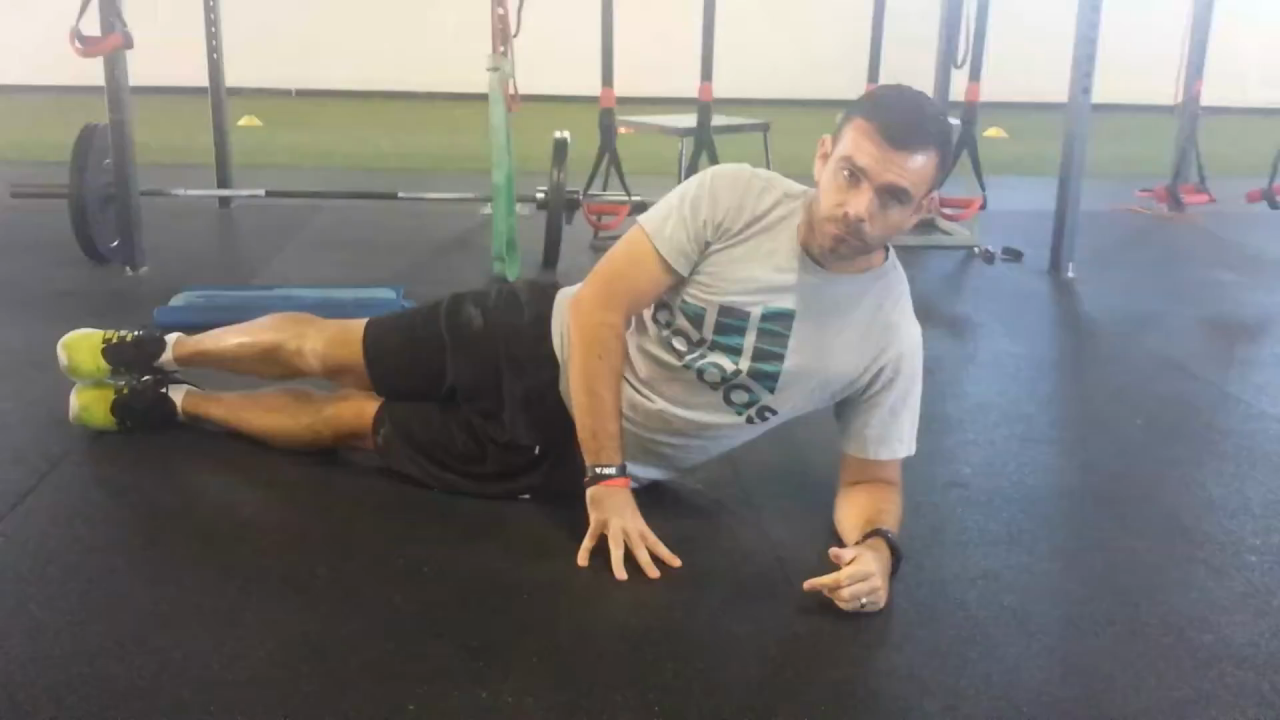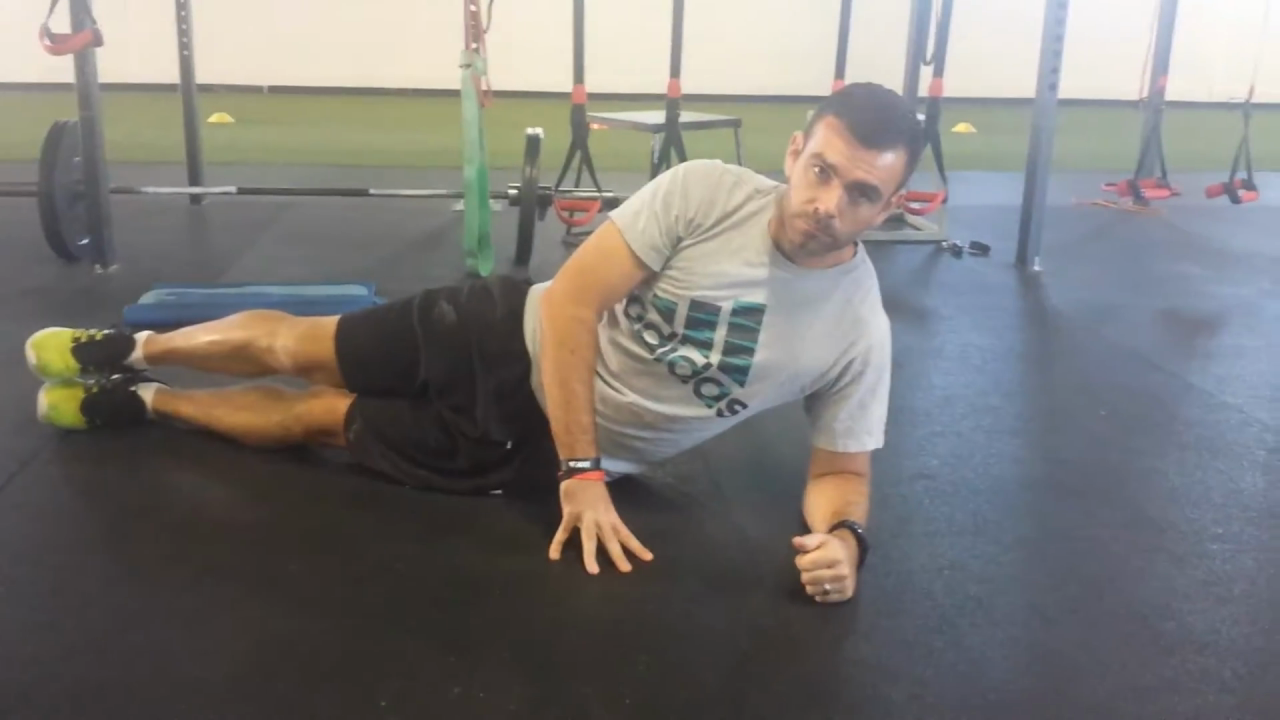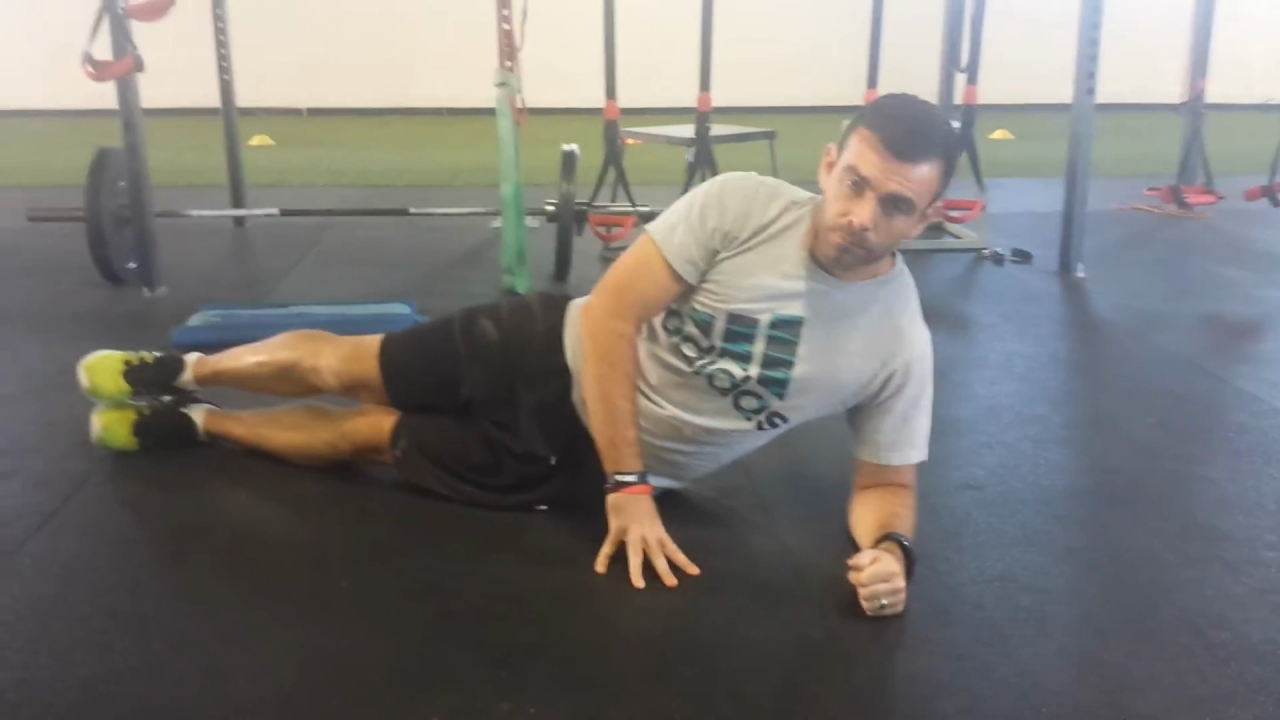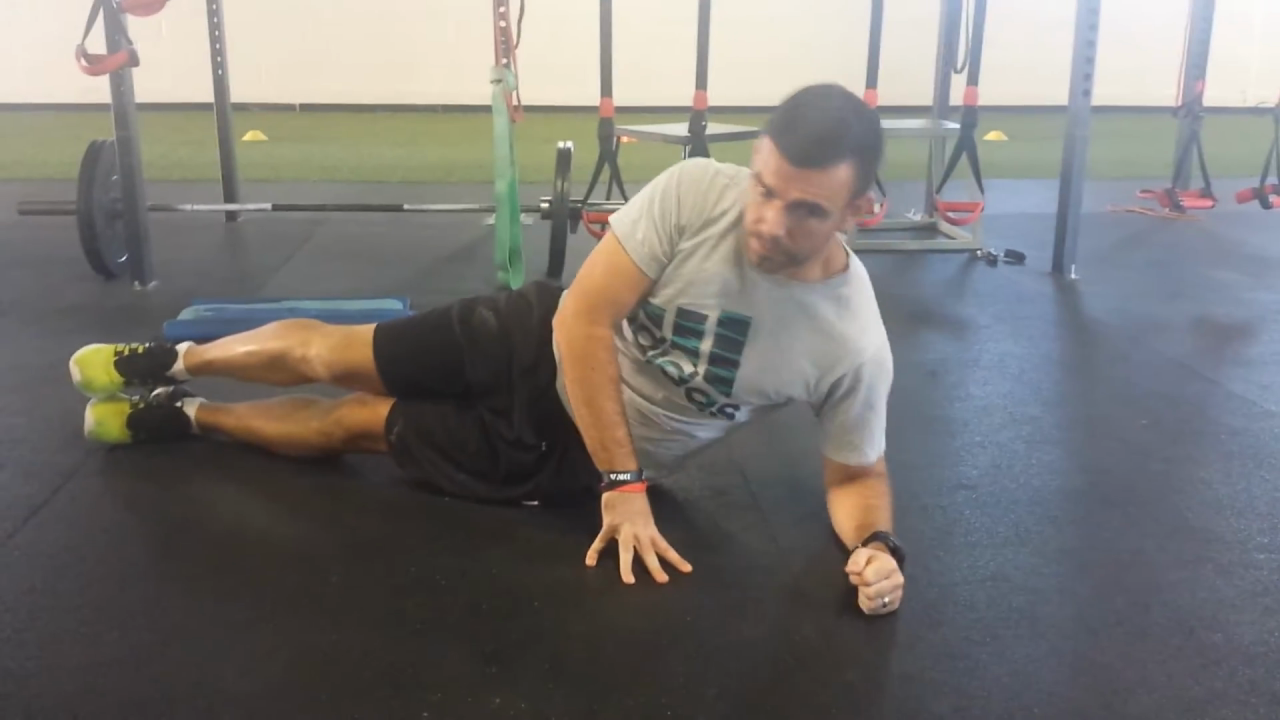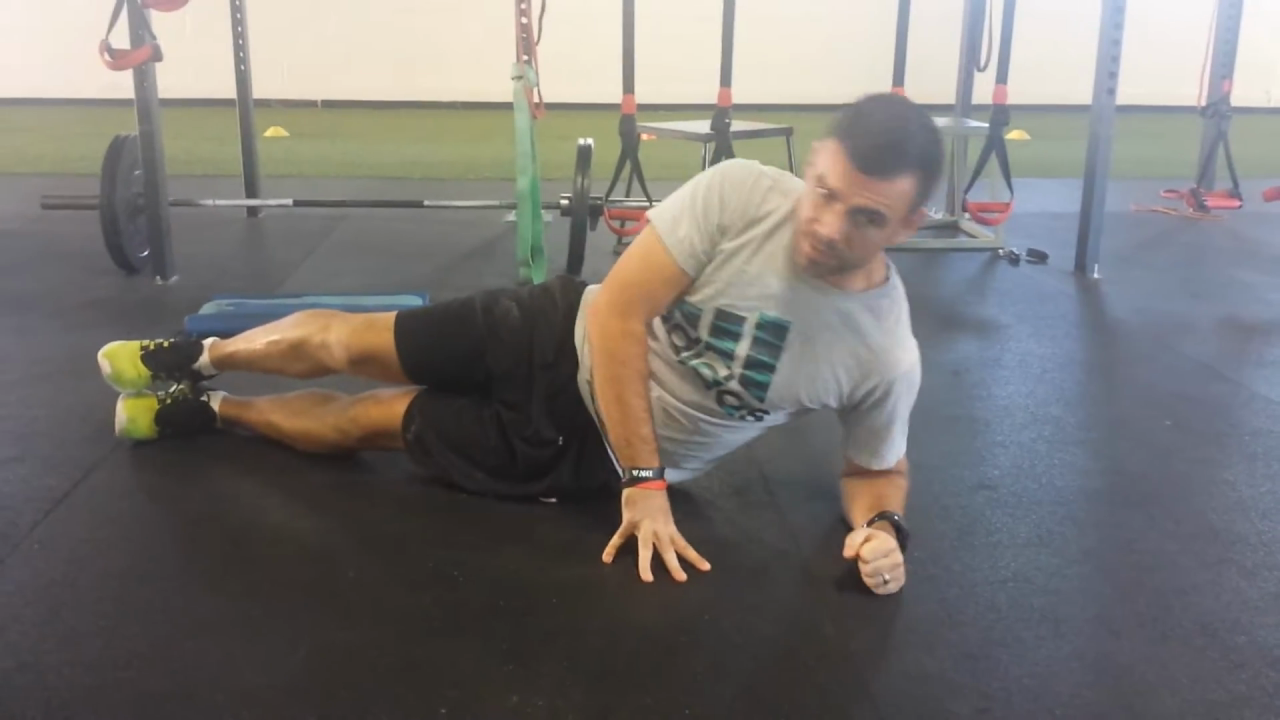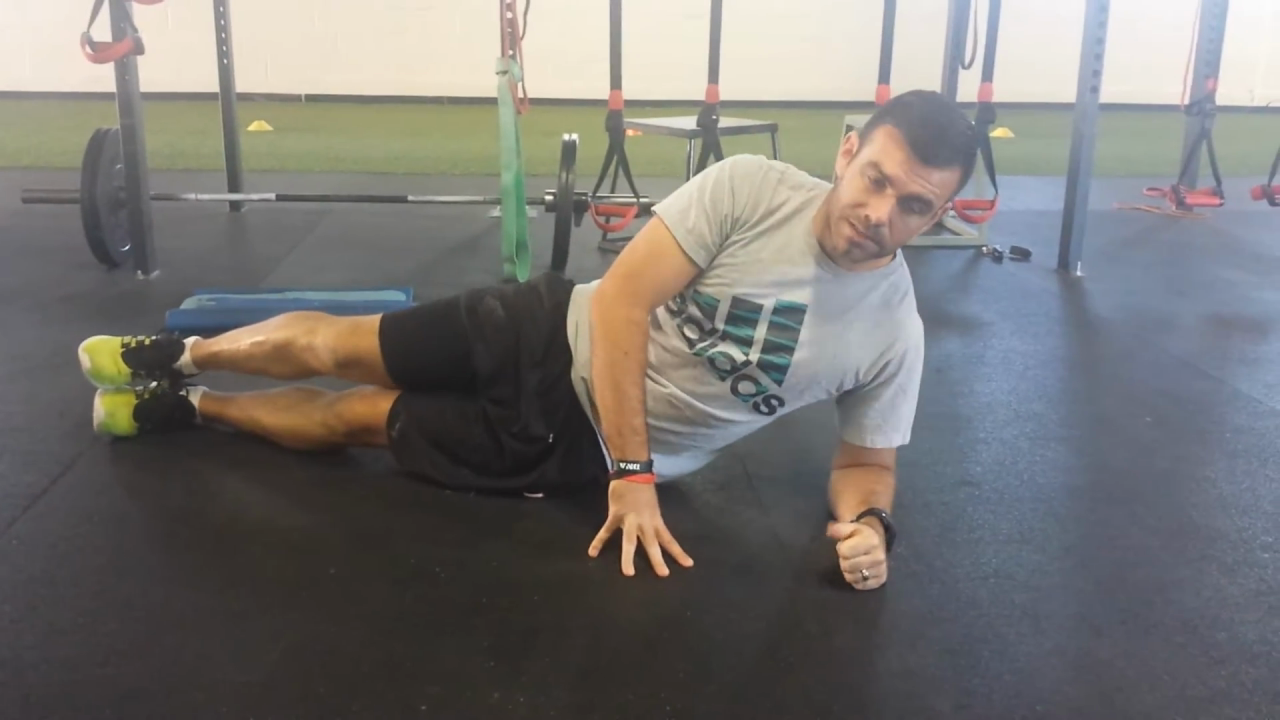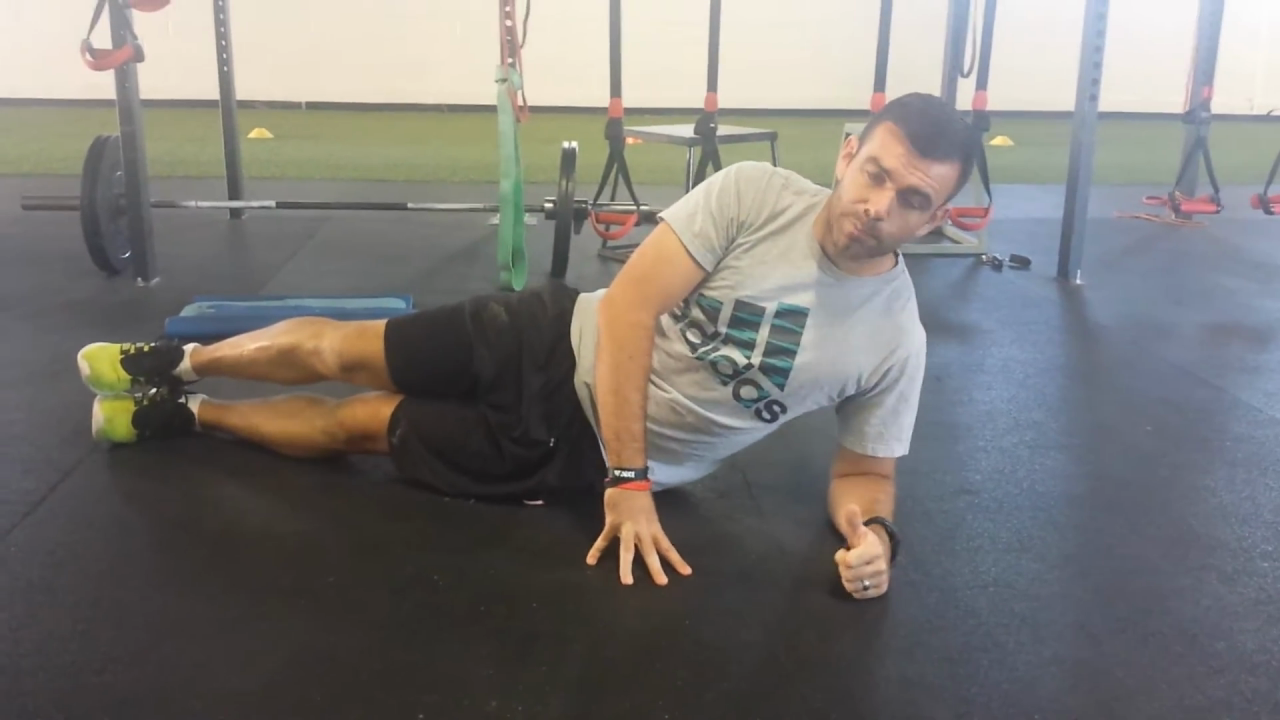
dt=0.4s
person 1, frame 1
left shoulder: (891, 342)
right shoulder: (735, 194)
left elbow: (872, 478)
right elbow: (600, 306)
left wrist: (875, 548)
right wrist: (610, 480)
left hip: (552, 449)
right hip: (542, 339)
left knee: (348, 419)
right knee: (323, 348)
left ankle: (170, 404)
right ankle: (160, 351)
person 1, frame 2
left shoulder: (859, 334)
right shoulder: (707, 190)
left elbow: (840, 471)
right elbow: (572, 303)
left wrist: (843, 538)
right wrist: (583, 474)
left hip: (524, 442)
right hip: (515, 334)
left knee: (317, 417)
right knee: (295, 346)
left ankle: (141, 403)
right ankle: (131, 349)
person 1, frame 3
left shoulder: (898, 348)
right shoulder: (742, 203)
left elbow: (884, 482)
right elbow: (609, 315)
left wrist: (889, 549)
right wrist: (632, 488)
left hip: (570, 457)
right hip: (556, 351)
left knee: (362, 436)
right knee: (338, 366)
left ankle: (191, 424)
right ankle: (179, 373)
person 1, frame 4
left shoulder: (852, 345)
right shoulder: (695, 189)
left elbow: (856, 473)
right elbow: (583, 322)
left wrist: (875, 544)
right wrist: (625, 483)
left hip: (558, 447)
right hip: (540, 340)
left knee: (353, 424)
right knee: (330, 353)
left ankle: (184, 417)
right ankle: (168, 363)
person 1, frame 5
left shoulder: (887, 355)
right shoulder: (740, 193)
left elbow: (875, 468)
right elbow: (619, 313)
left wrist: (882, 527)
right wrist: (647, 482)
left hip: (585, 447)
right hip: (565, 335)
left knee: (374, 419)
right knee: (346, 340)
left ankle: (208, 411)
right ankle: (196, 357)
person 1, frame 6
left shoulder: (894, 338)
right shoulder: (749, 187)
left elbow: (866, 461)
right elbow: (621, 302)
left wrist: (869, 524)
right wrist: (635, 476)
left hip: (570, 444)
right hip: (554, 335)
left knee: (354, 418)
right knee: (332, 348)
left ankle: (185, 407)
right ankle: (177, 357)
person 1, frame 7
left shoulder: (895, 342)
right shoulder: (754, 193)
left elbow: (864, 469)
right elbow: (628, 308)
left wrist: (872, 532)
right wrist: (631, 479)
left hip: (571, 451)
right hip: (557, 341)
left knee: (360, 423)
right knee: (338, 350)
left ankle: (187, 415)
right ankle: (178, 366)
